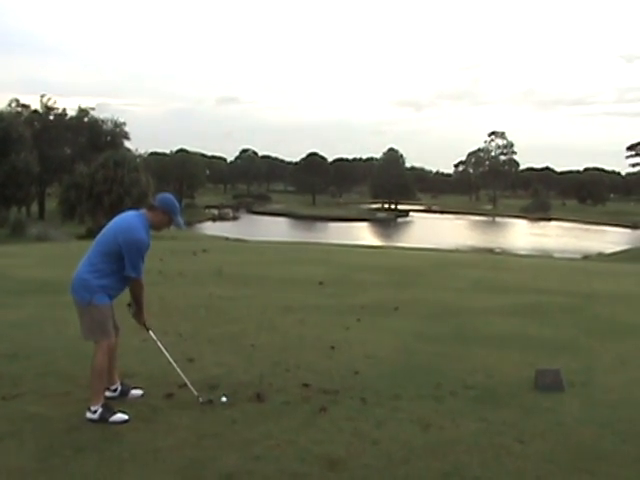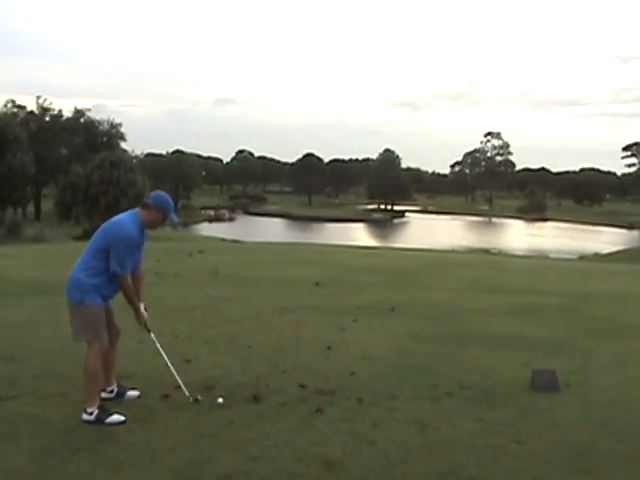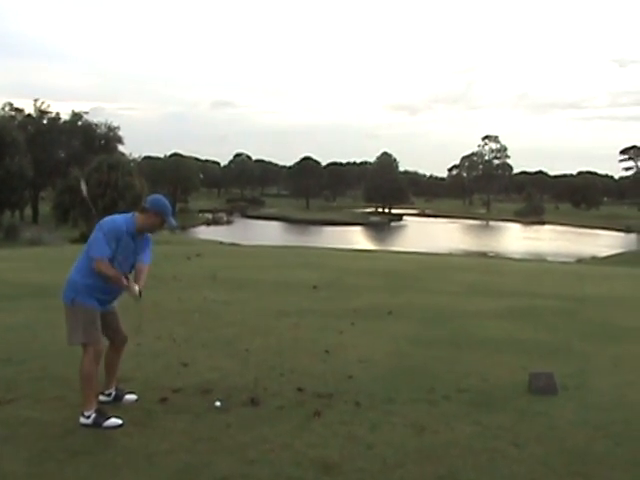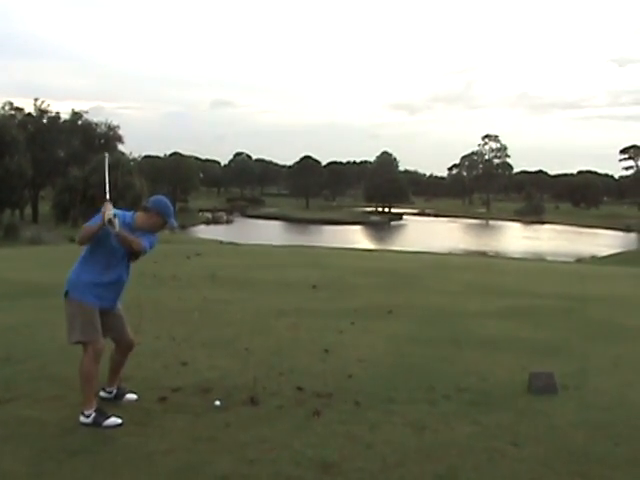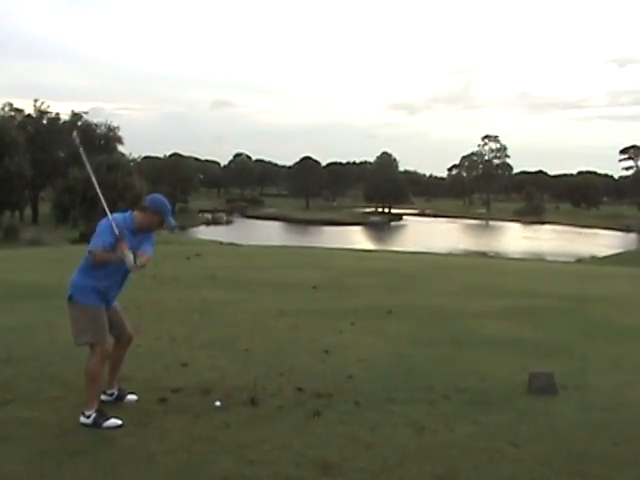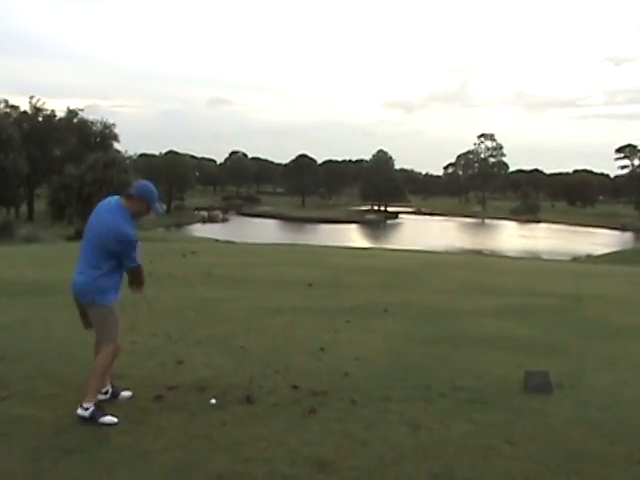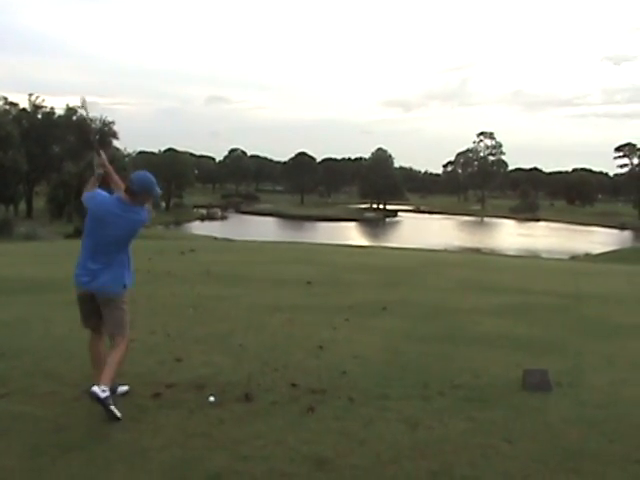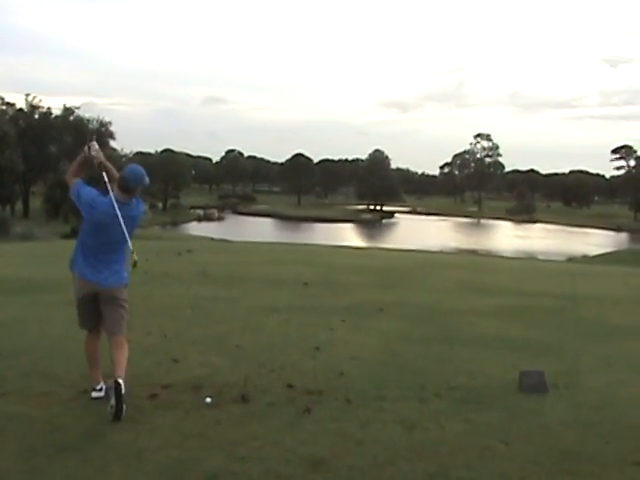
dt=0.2s
person 1, frame 1
left shoulder: (131, 217)
right shoulder: (137, 235)
right elbow: (135, 279)
left wrist: (136, 304)
right wrist: (140, 310)
left hip: (94, 285)
right hip: (92, 289)
left knee: (112, 335)
right knee: (105, 343)
left ankle: (113, 386)
right ankle: (96, 407)
person 1, frame 2
left shoulder: (134, 225)
right shoulder: (126, 231)
left elbow: (137, 270)
right elbow: (122, 277)
left wrist: (140, 303)
right wrist: (137, 310)
left hip: (96, 289)
right hip: (86, 290)
left knee: (112, 335)
right knee: (98, 345)
left ankle: (110, 387)
right ankle: (92, 409)
person 1, frame 3
left shoulder: (145, 239)
right shoulder: (113, 225)
left elbow: (142, 266)
right elbow: (98, 265)
left wrist: (138, 287)
right wrist: (127, 283)
left hip: (102, 296)
right hip: (83, 293)
left knee: (119, 339)
right knee: (93, 349)
left ankle: (109, 391)
right ankle: (89, 412)
person 1, frame 4
left shoulder: (148, 236)
right shoulder: (112, 215)
left elbow: (137, 249)
right elbow: (81, 238)
left wrist: (118, 229)
right wrist: (104, 223)
left hip: (108, 298)
right hip: (82, 292)
left knee: (126, 342)
right knee: (94, 348)
left ankle: (111, 388)
right ankle: (89, 411)
person 1, frame 5
left shoulder: (146, 235)
right shoulder: (113, 224)
left elbow: (143, 259)
right elbow: (93, 257)
left wrist: (132, 261)
right wrist: (118, 256)
left hip: (106, 296)
right hip: (86, 294)
left knee: (125, 337)
right knee: (101, 349)
left ankle: (110, 390)
right ankle: (89, 412)
person 1, frame 6
left shoulder: (108, 204)
right shoulder: (126, 232)
right elbow: (134, 269)
right wrist: (138, 283)
left hip: (86, 285)
right hip: (98, 290)
left knee: (106, 336)
right knee: (111, 344)
left ankle: (104, 387)
right ankle: (88, 405)
person 1, frame 7
left shoulder: (97, 202)
right shoulder: (140, 216)
left elbow: (88, 191)
right elbow: (126, 195)
left wrist: (100, 169)
right wrist: (108, 168)
left hip: (84, 280)
right hip: (111, 285)
left knee: (97, 331)
right knee: (120, 339)
left ankle: (103, 381)
right ankle: (102, 386)
person 1, frame 8
left shoulder: (94, 204)
right shoulder: (137, 210)
left elbow: (71, 177)
right elbow: (120, 186)
left wrist: (86, 154)
right wrist: (104, 161)
left hip: (85, 279)
right hip: (114, 282)
left knee: (92, 332)
right knee: (118, 338)
left ankle: (97, 385)
right ankle: (118, 382)
